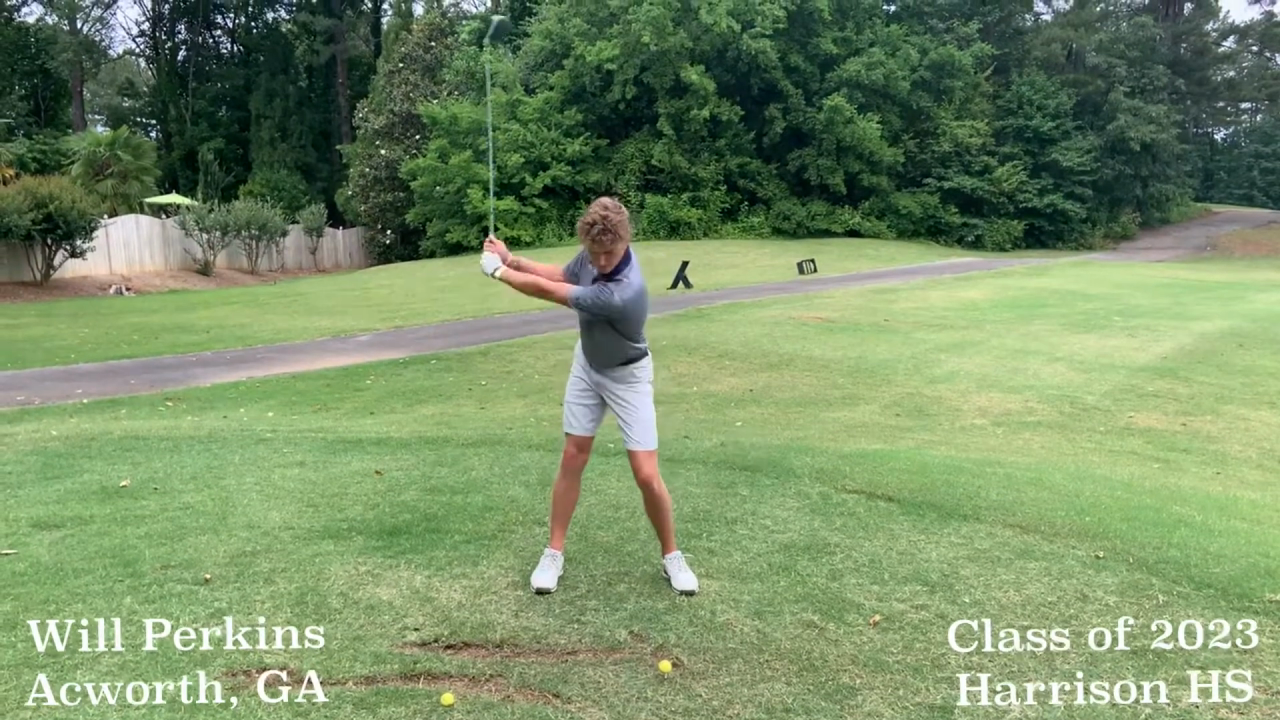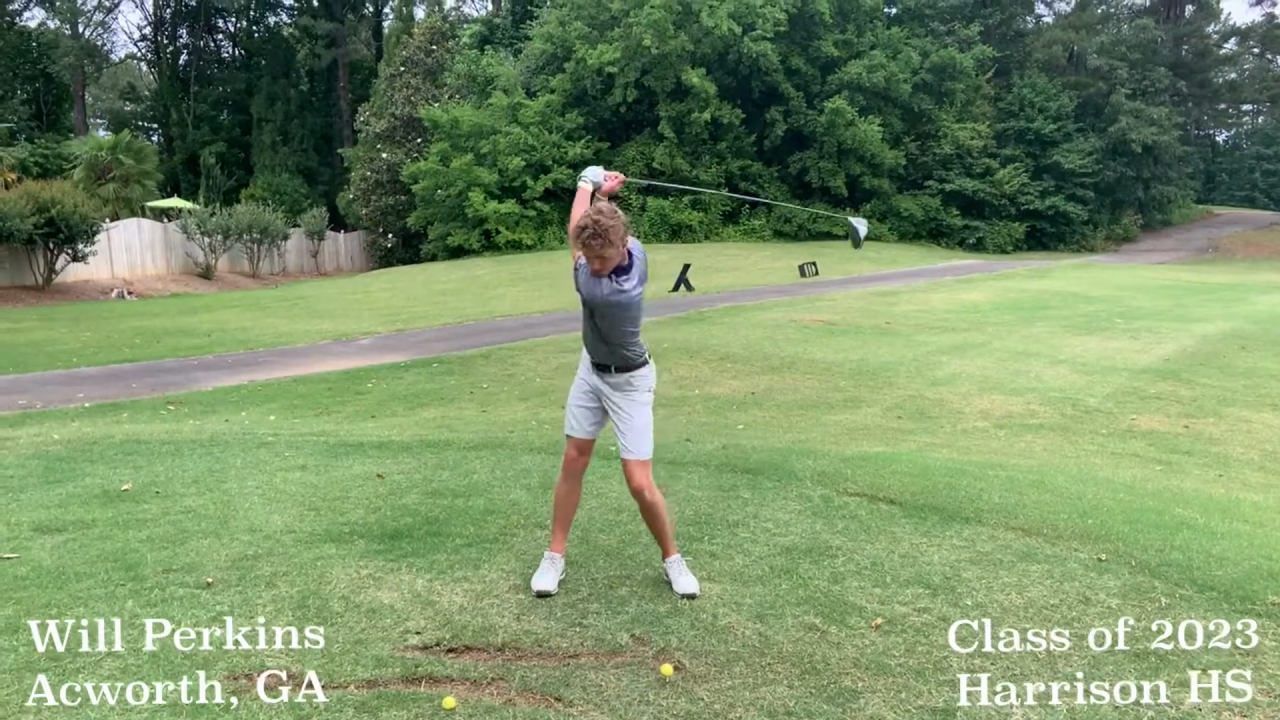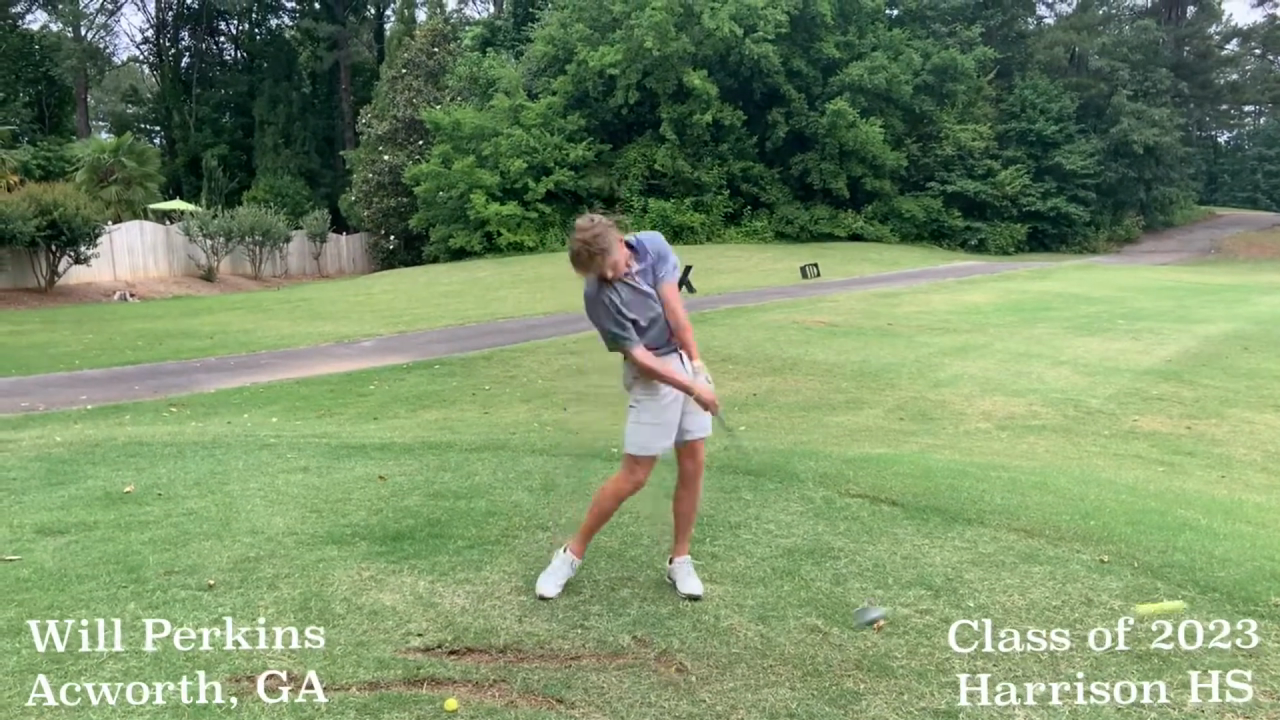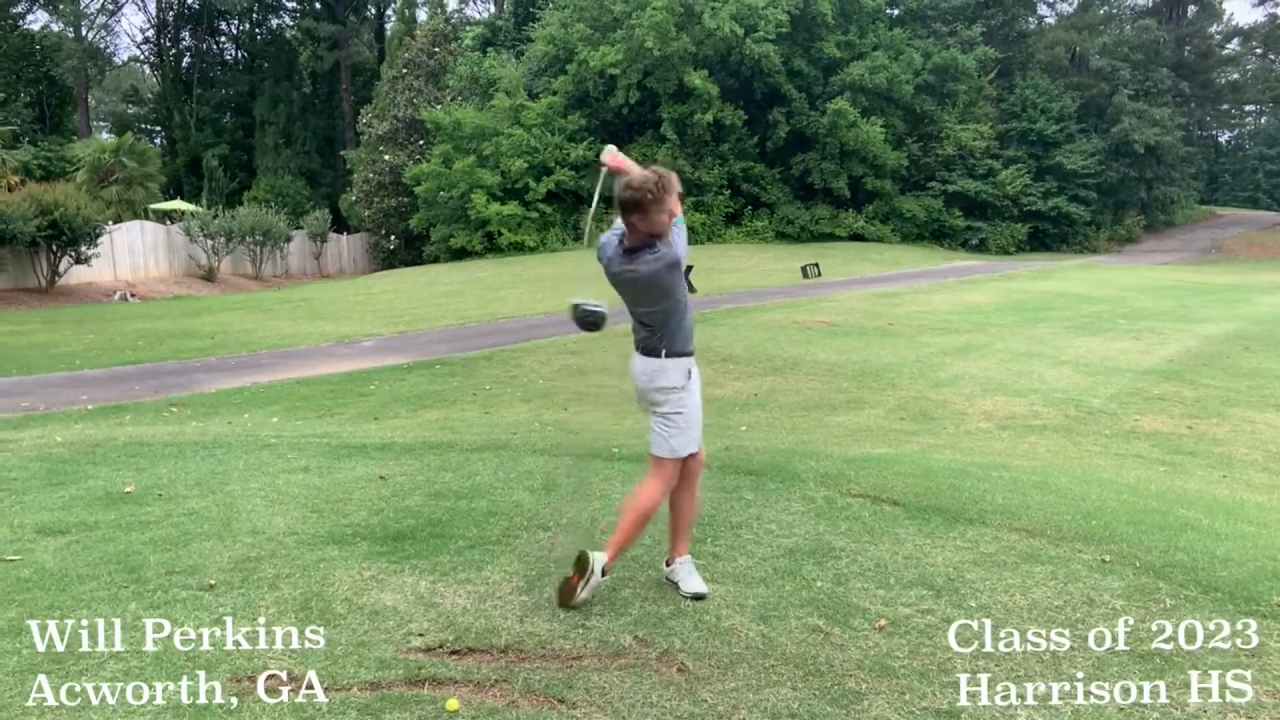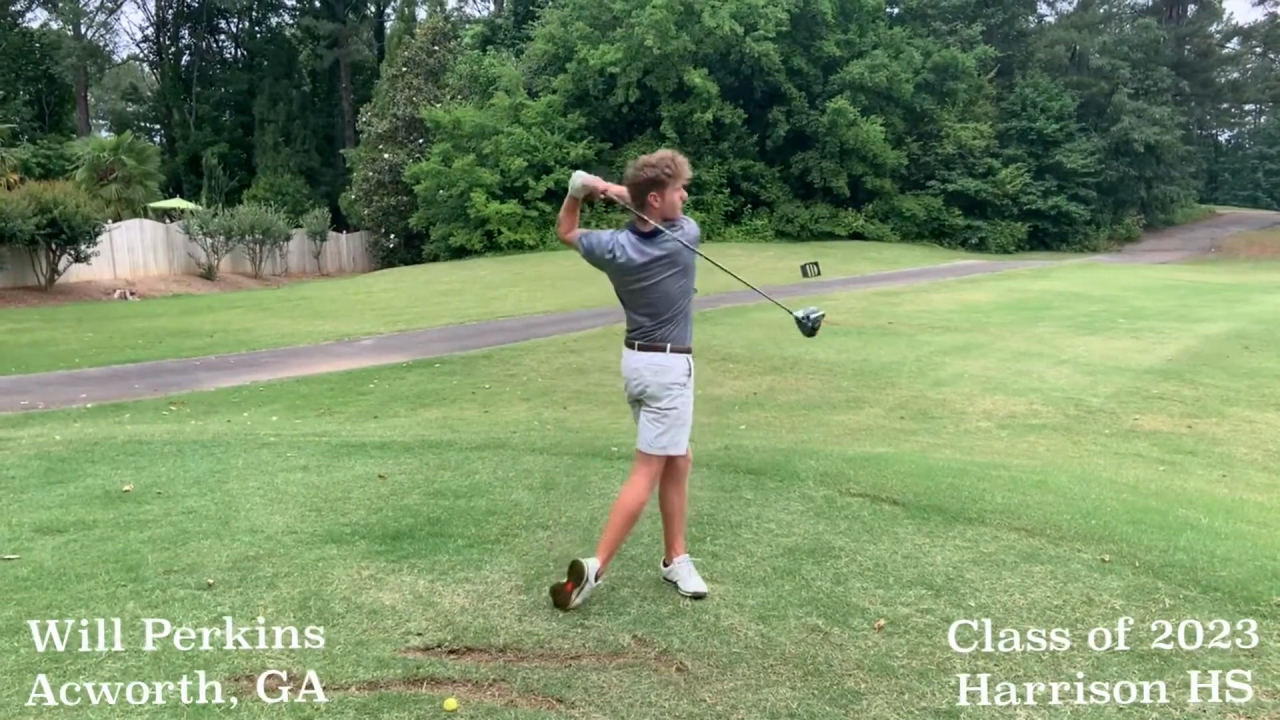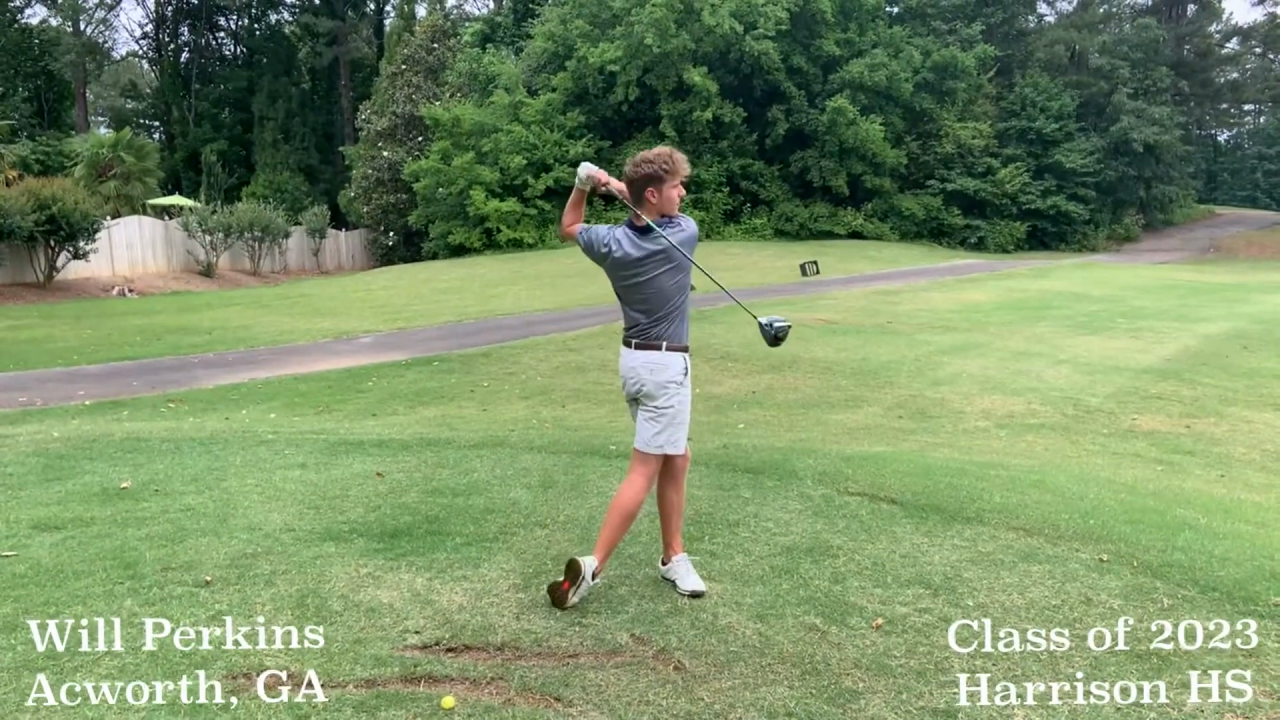
dt=0.3s
person 1, frame 1
left shoulder: (623, 295)
right shoulder: (592, 254)
left elbow: (549, 291)
right elbow: (561, 276)
left wrist: (500, 271)
right wrist: (510, 258)
left hip: (627, 376)
right hip: (587, 365)
left knee: (646, 473)
right knee: (573, 459)
left ankle: (672, 555)
right ankle: (554, 552)
person 1, frame 2
left shoulder: (611, 292)
right shoulder: (626, 247)
left elbow: (574, 230)
left wrist: (588, 186)
right wrist: (604, 191)
left hip: (629, 381)
right hip: (592, 367)
left knee: (639, 482)
right knee: (573, 461)
left ankle: (671, 558)
right ankle: (555, 554)
person 1, frame 3
left shoulder: (651, 243)
right shoulder: (597, 295)
left elbow: (674, 308)
right elbow: (640, 358)
left wrist: (696, 362)
right wrist: (690, 388)
left hip: (686, 363)
right hip: (649, 377)
left knee: (692, 465)
right knee: (633, 477)
left ankle: (680, 560)
right ankle: (571, 554)
person 1, frame 4
left shoulder: (611, 248)
right shoulder: (665, 256)
left elbow: (635, 210)
right elbow: (668, 216)
left wrist: (622, 170)
right wrist: (624, 164)
left hip: (652, 362)
right hip: (671, 370)
left knee: (692, 461)
right knee: (664, 475)
left ankle: (679, 557)
right ankle: (601, 562)
person 1, frame 5
left shoulder: (612, 248)
right shoulder: (685, 235)
left elbow: (566, 232)
right elbow: (655, 207)
left wrist: (577, 191)
right wrist: (610, 189)
left hip: (636, 361)
right hip: (668, 366)
left knee: (678, 462)
right knee: (647, 472)
left ankle: (676, 558)
right ankle: (594, 567)
person 1, frame 6
left shoulder: (609, 242)
right shoulder: (684, 234)
left elbow: (569, 227)
right elbow: (670, 216)
left wrist: (583, 184)
right wrist: (616, 185)
left hip: (634, 359)
right hip: (664, 364)
left knee: (676, 459)
right knee: (644, 471)
left ankle: (673, 556)
right ankle: (591, 566)
